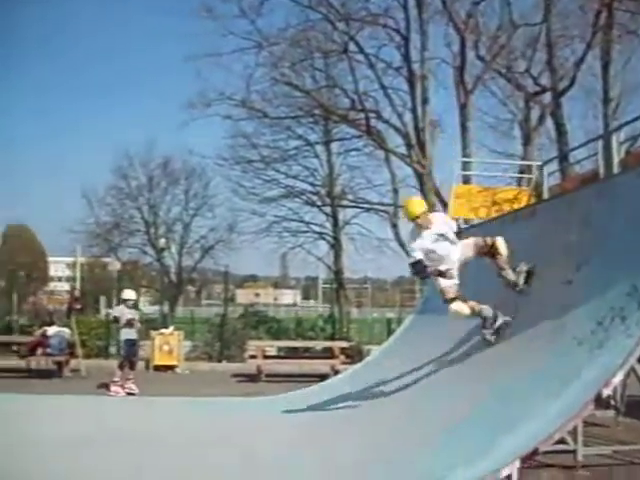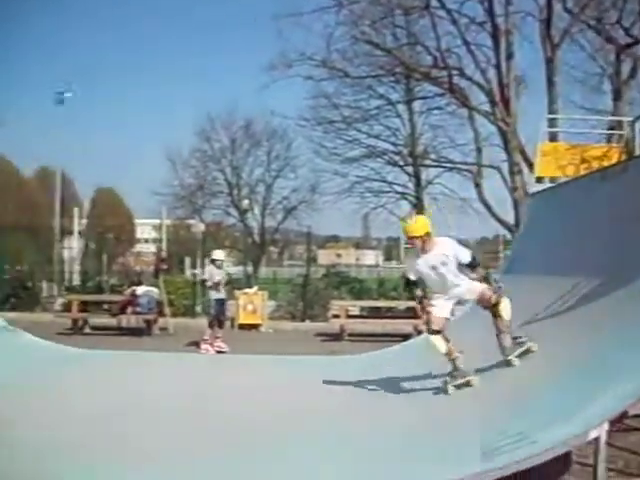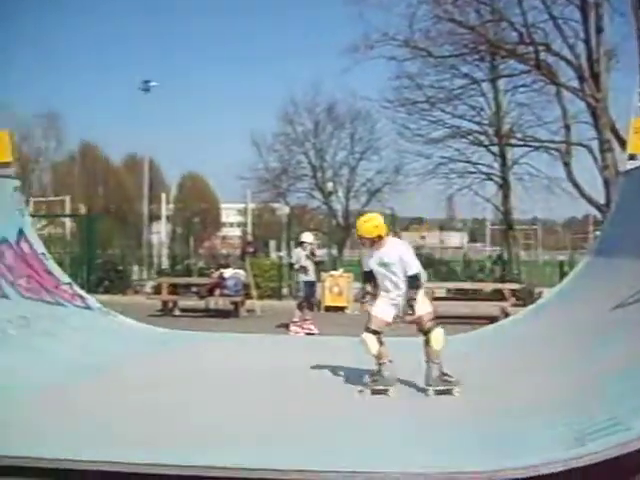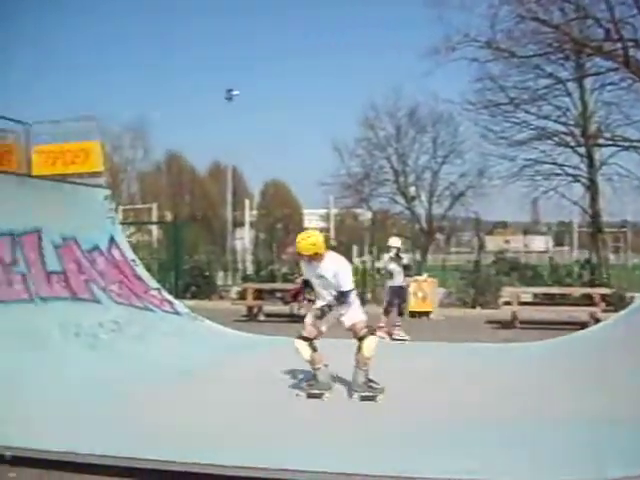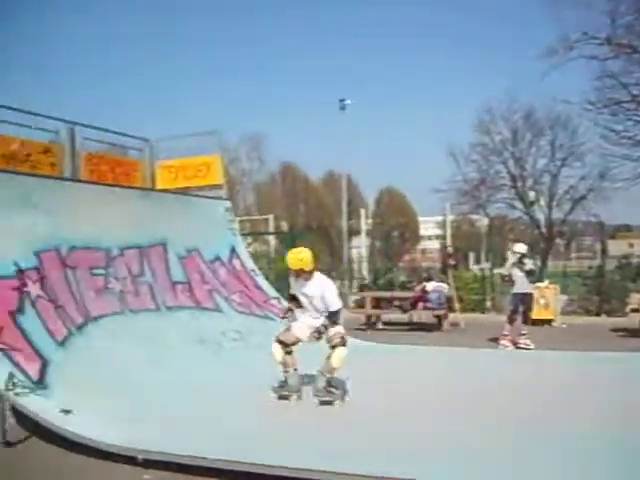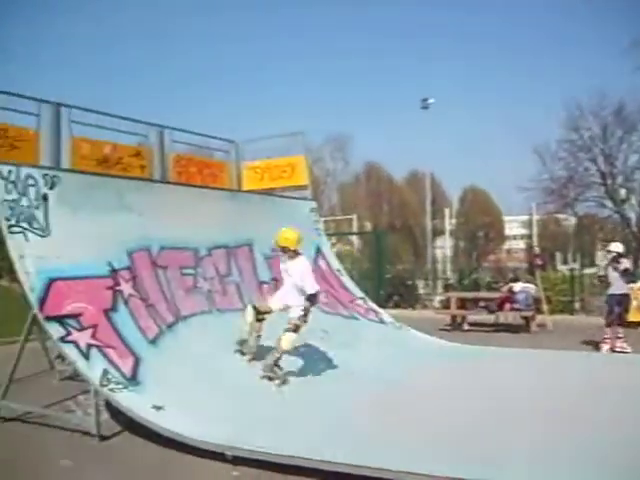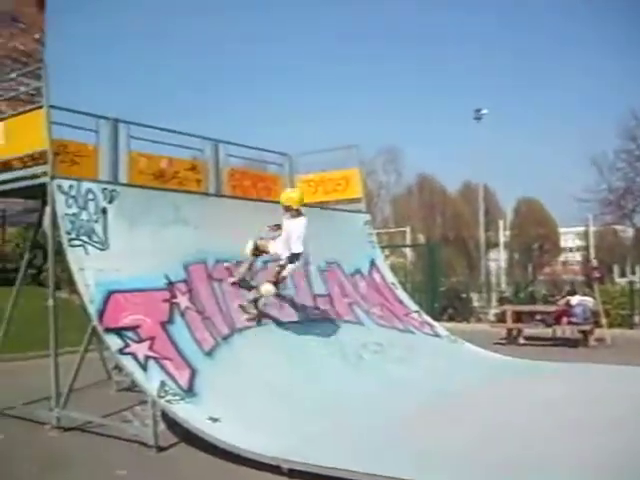
dt=0.2s
person 1, frame 1
left shoulder: (440, 218)
right shoulder: (414, 241)
left elbow: (454, 231)
right elbow: (416, 268)
left wrist: (476, 246)
right wrist: (438, 273)
left hip: (458, 250)
right hip: (443, 266)
left knee: (496, 244)
right knee: (453, 303)
left ankle: (513, 281)
right ankle: (488, 314)
person 1, frame 2
left shoulder: (448, 245)
right shoulder: (414, 260)
left elbow: (470, 261)
right elbow: (410, 283)
left wrist: (483, 282)
right wrist: (420, 299)
left hip: (462, 284)
right hip: (440, 296)
left knee: (499, 303)
right knee: (434, 333)
left ankle: (507, 346)
right ankle: (458, 367)
person 1, frame 3
left shoulder: (401, 249)
right shoulder: (367, 251)
left elbow: (416, 278)
right elbow: (368, 273)
left wrist: (411, 301)
right wrist: (368, 292)
left hip: (411, 293)
right hip: (387, 295)
left knee: (431, 329)
right knee: (370, 333)
left ankle: (434, 373)
right ankle: (386, 373)
person 1, frame 4
left shoulder: (339, 264)
right shoulder: (306, 262)
left elbow: (345, 295)
left wrist: (326, 308)
left hip: (348, 303)
right hip: (324, 303)
left knee: (368, 337)
right knee: (302, 340)
left ankle: (360, 379)
right ankle: (322, 378)
person 1, frame 5
left shoulder: (325, 285)
right shoulder: (295, 279)
left elbow: (336, 312)
left wrist: (322, 328)
right wrist: (291, 309)
left hip: (329, 321)
right hip: (308, 318)
left knee: (339, 347)
right knee: (279, 344)
left ankle: (322, 385)
right ankle: (291, 382)
person 1, frame 6
left shoulder: (303, 268)
right shoulder: (285, 256)
left elbow: (313, 294)
left wrist: (305, 313)
left hip: (298, 303)
right hip: (284, 295)
left knee: (291, 332)
right knee: (254, 309)
left ankle: (271, 362)
right ankle: (252, 343)
person 1, frame 7
left shoulder: (298, 229)
right shoulder: (296, 212)
left elbow: (296, 254)
left wrist: (281, 267)
right wrist: (280, 227)
left hip: (289, 256)
right hip: (281, 244)
left knee: (274, 281)
right knee: (254, 245)
left ankle: (252, 300)
right ankle: (241, 274)
